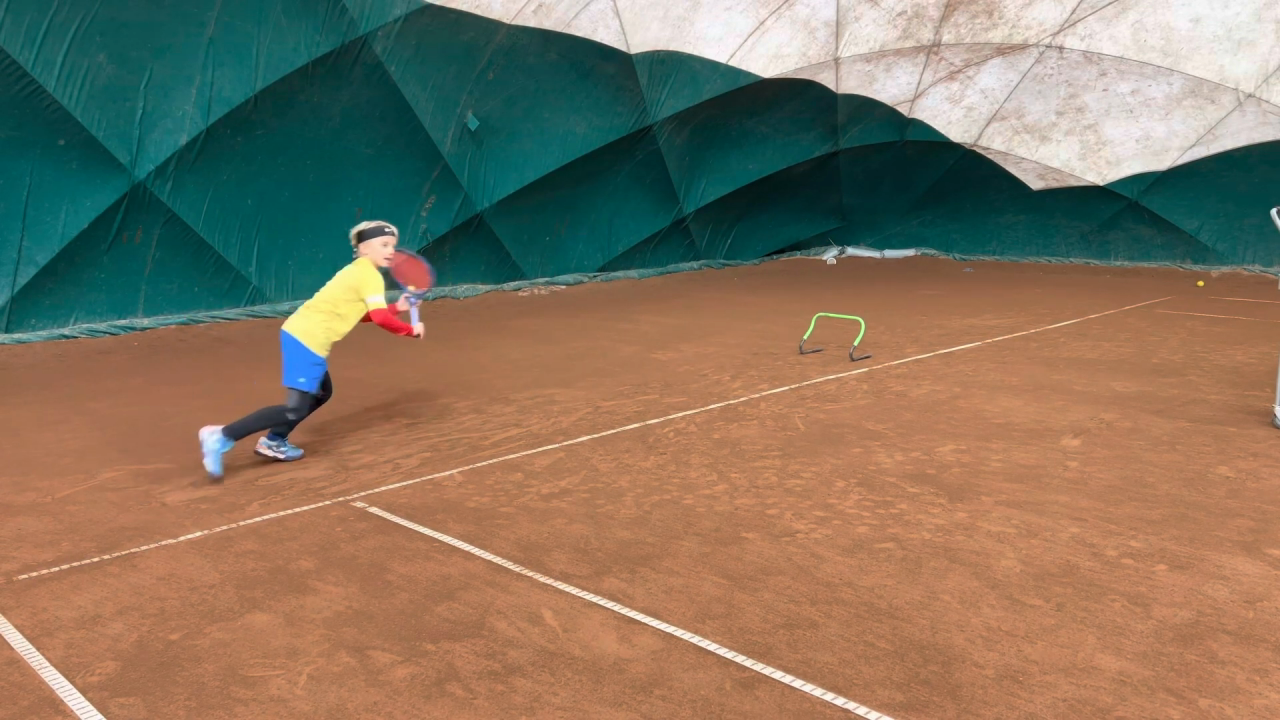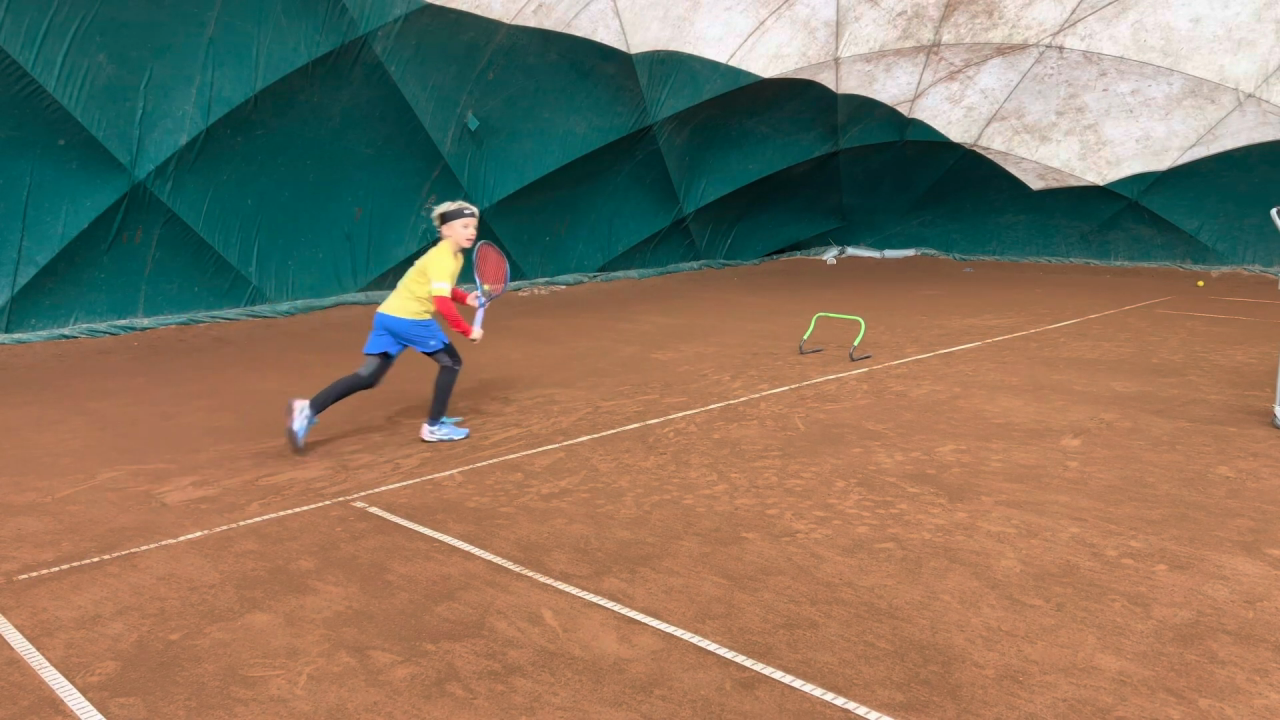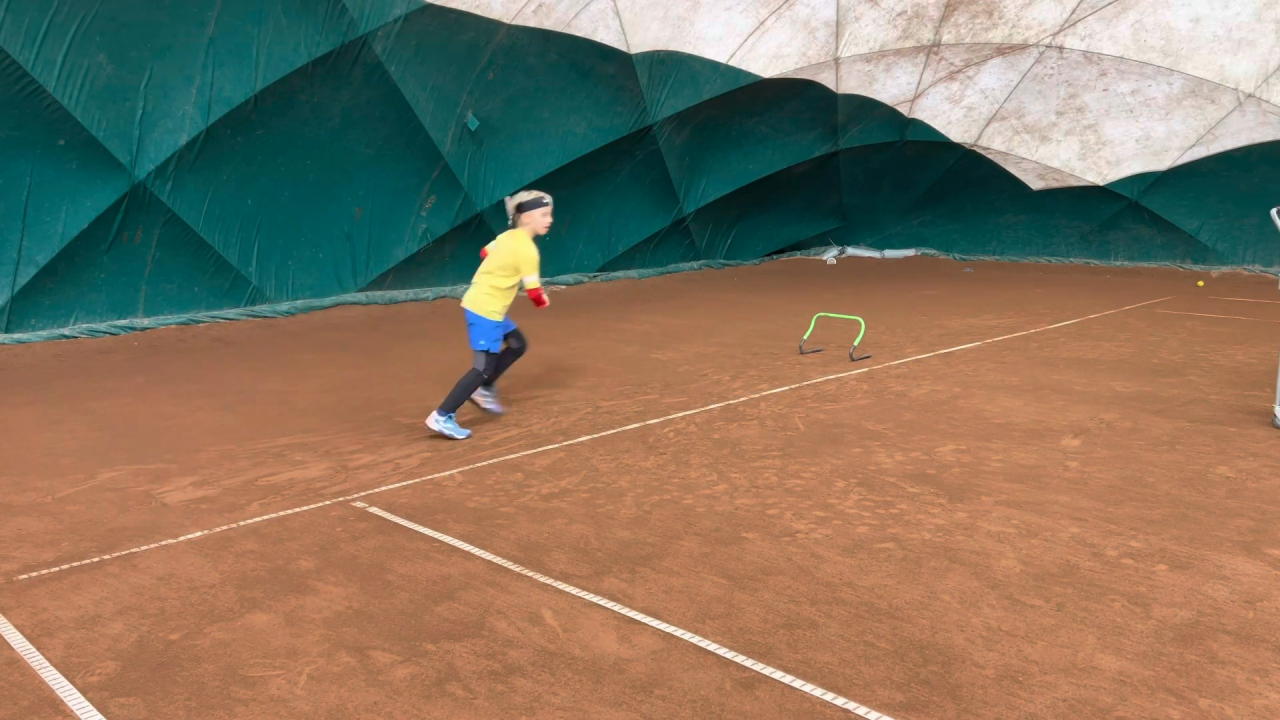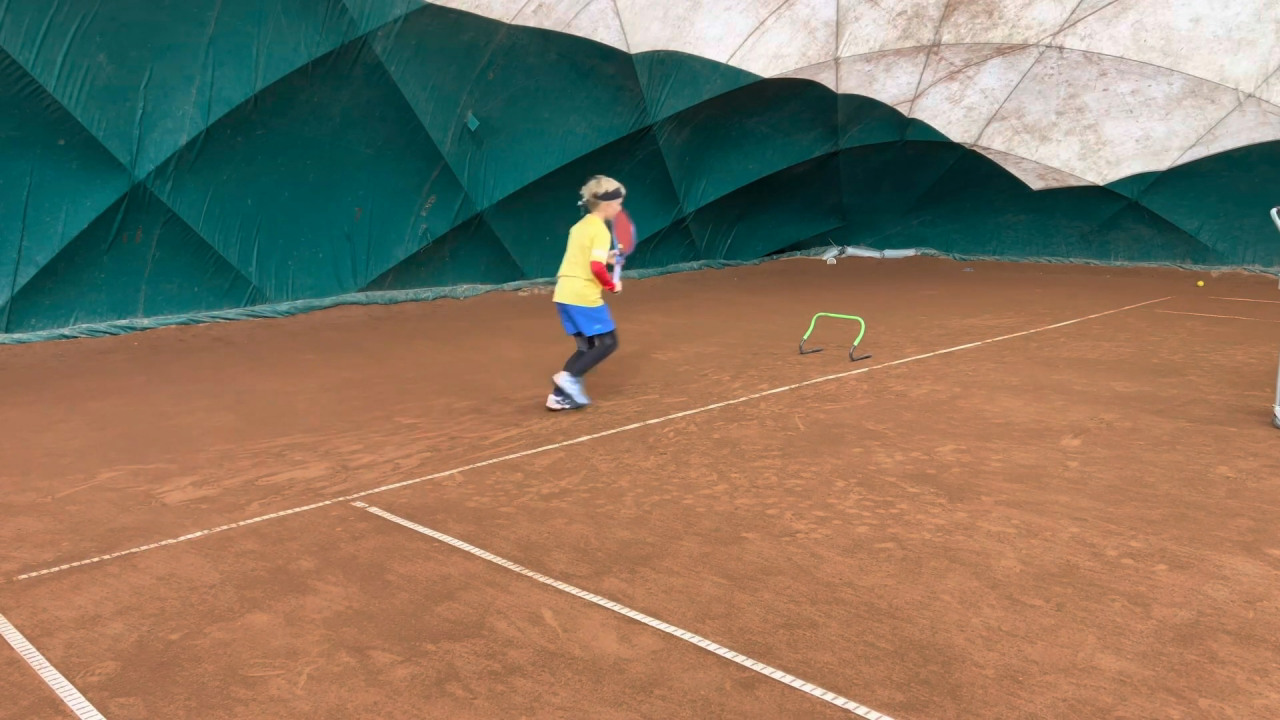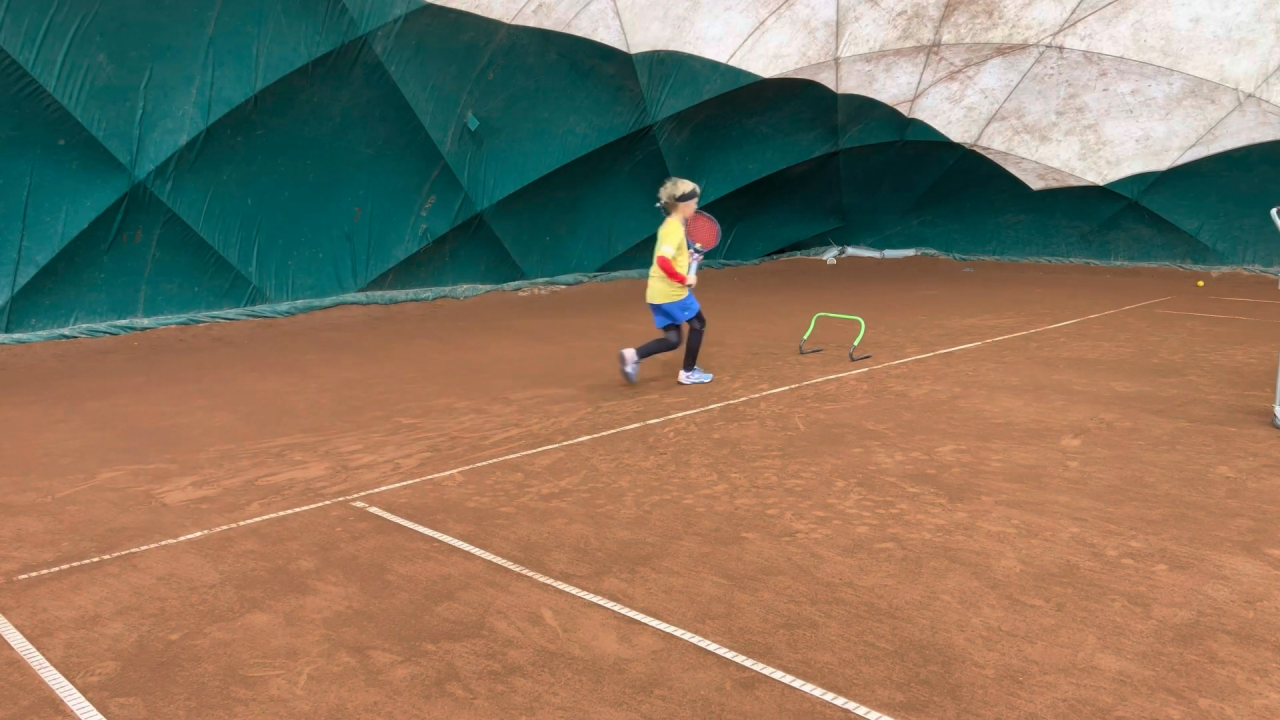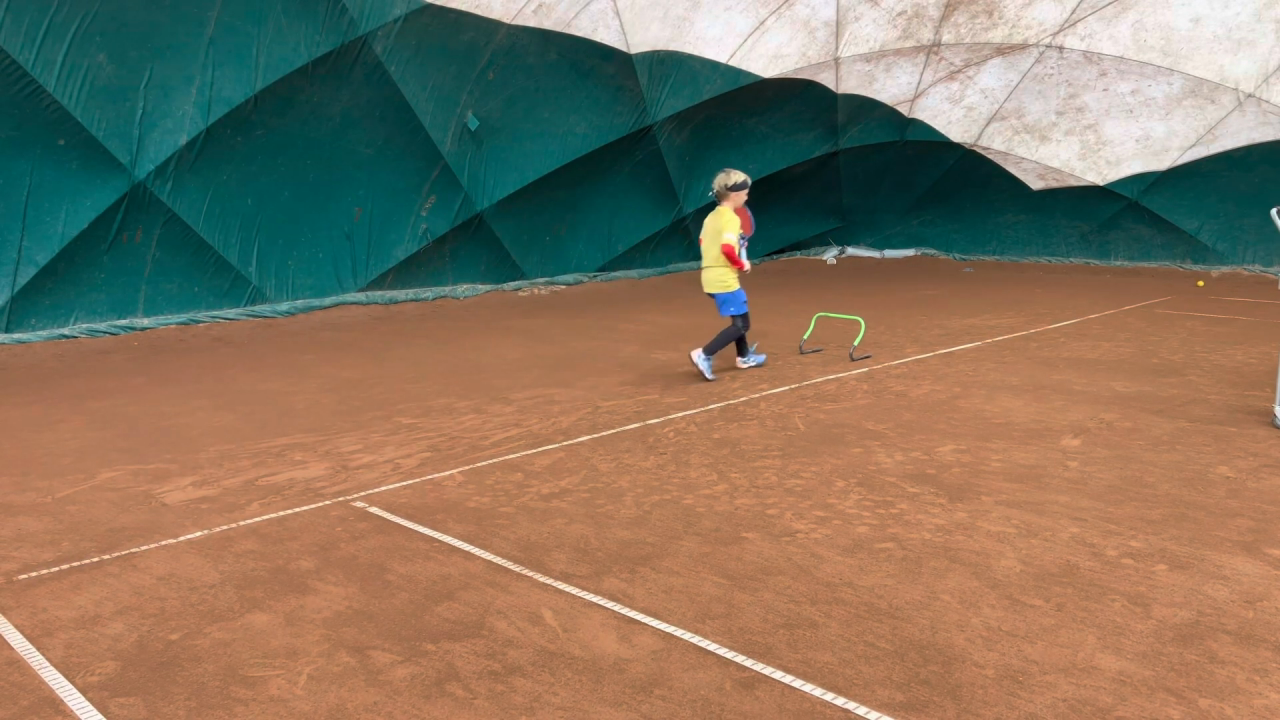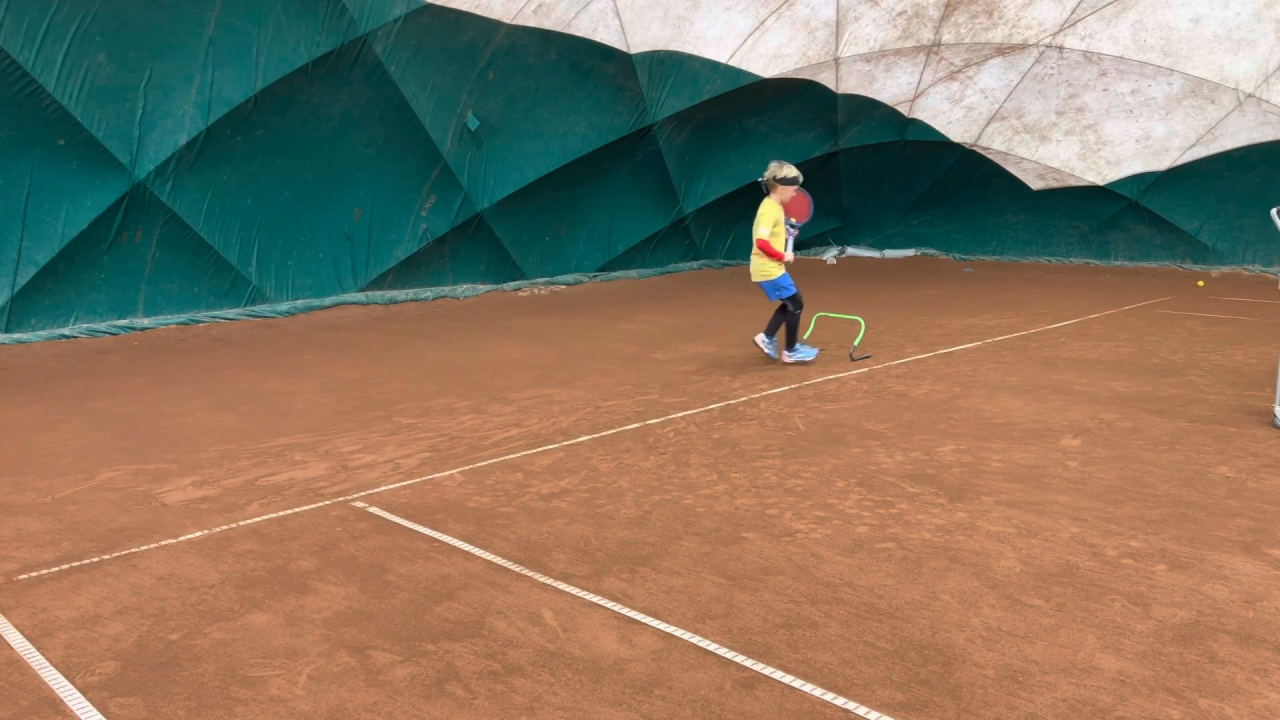
dt=0.2s
person 1, frame 1
left shoulder: (355, 271)
right shoulder: (370, 276)
left elbow: (368, 317)
right elbow: (380, 318)
left wrist: (397, 309)
right wrist: (411, 330)
left hip: (295, 334)
right hip: (307, 340)
left knee: (320, 393)
right knee: (295, 408)
left ankle: (273, 440)
right ankle: (221, 436)
person 1, frame 2
left shoulder: (455, 257)
right shoulder: (441, 260)
left elbow: (445, 290)
right elbow: (442, 304)
left wrist: (466, 298)
right wrist: (466, 330)
left hip: (388, 315)
right hip: (409, 318)
left knee: (367, 376)
right knee: (452, 363)
left ankle: (307, 409)
right ankle: (435, 425)
person 1, frame 3
left shoulder: (506, 237)
right shoulder: (528, 251)
left elbow: (485, 253)
right elbow: (534, 292)
right wrist: (543, 300)
left hip: (474, 305)
right hip: (487, 309)
left knee: (518, 345)
right knee: (484, 367)
left ankle: (483, 389)
right ankle: (442, 416)
person 1, frame 4
left shoulder: (578, 227)
right shoulder: (600, 231)
right elbow: (596, 267)
left wrist: (605, 259)
right wrist: (611, 284)
left hip: (564, 295)
right hip: (585, 297)
left knee: (586, 347)
right knee: (608, 343)
left ankle: (560, 396)
right ankle: (570, 377)
person 1, frame 5
left shoulder: (667, 225)
right shoulder: (675, 229)
right elbow: (662, 261)
left wrist: (688, 257)
right wrist: (683, 279)
left hip: (657, 291)
right hip: (672, 292)
left knee: (672, 340)
right knee: (698, 325)
left ankle: (633, 355)
right ankle: (689, 372)
person 1, frame 6
left shoulder: (713, 216)
right shoulder: (732, 219)
left elbow: (703, 243)
right elbow: (728, 249)
right wrist: (742, 264)
left hip: (712, 279)
right hip: (724, 281)
left knee: (740, 320)
right knee: (741, 324)
left ankle: (744, 356)
right ankle: (703, 354)
person 1, frame 7
left shoulder: (772, 205)
right shoulder: (770, 210)
right elbow: (760, 241)
left wrist: (784, 230)
right wrist: (782, 256)
left hip: (768, 269)
right hip: (768, 269)
left knee: (789, 303)
right knee: (795, 304)
left ankle: (767, 338)
right ankle: (791, 350)
